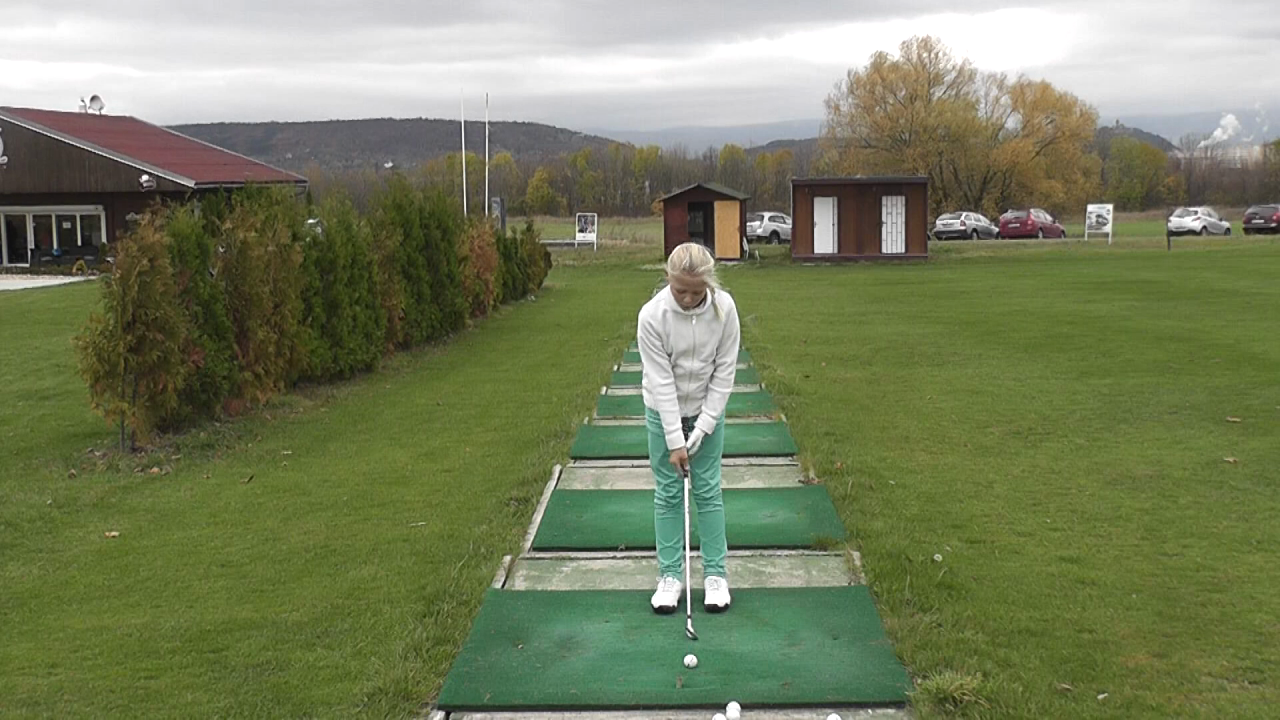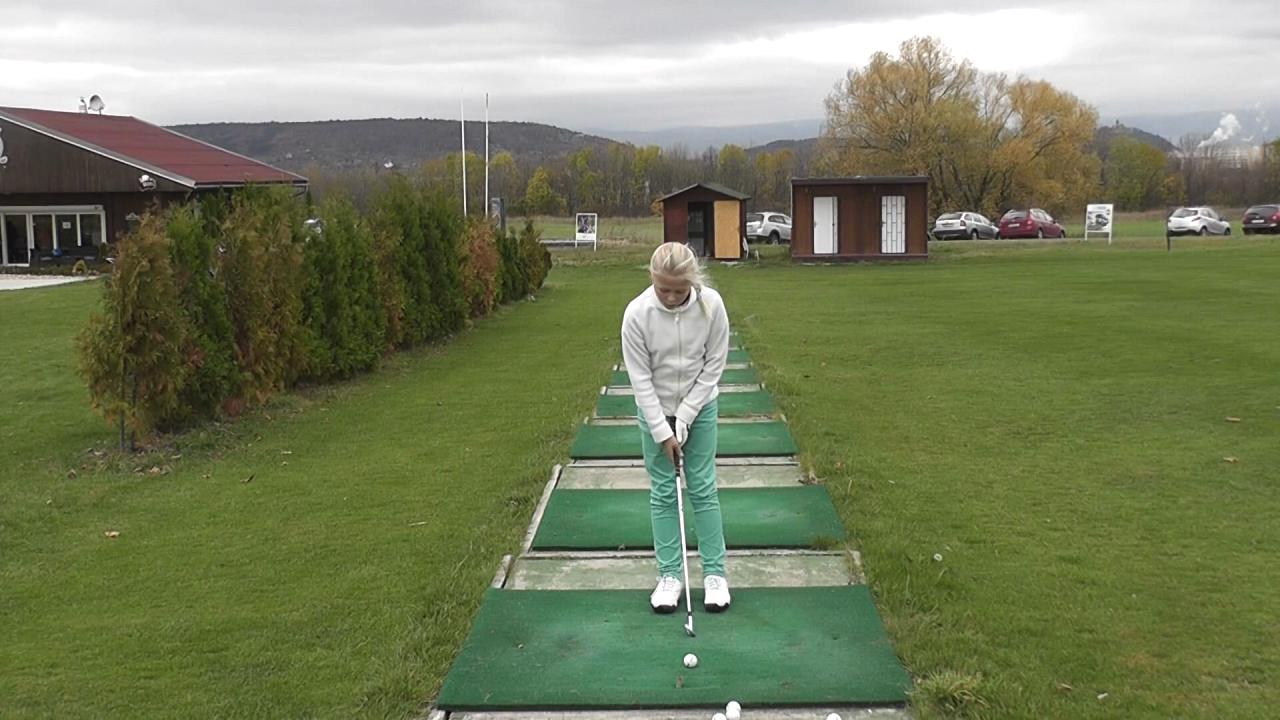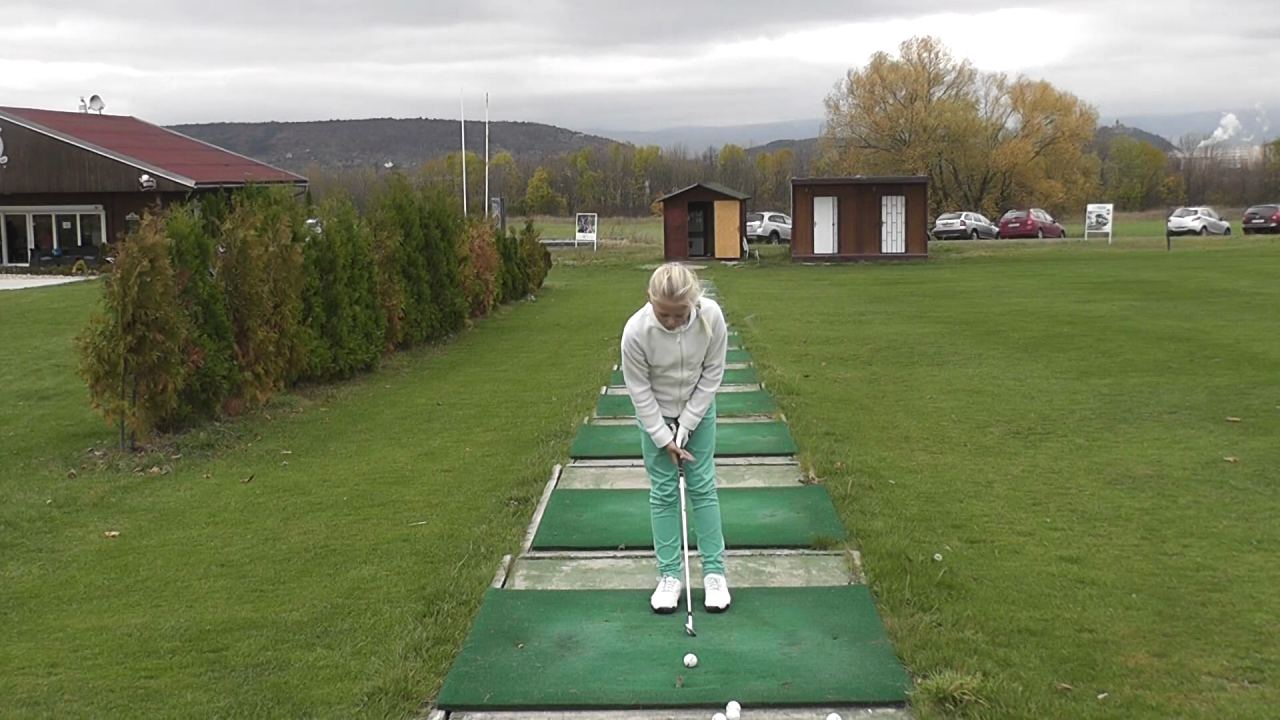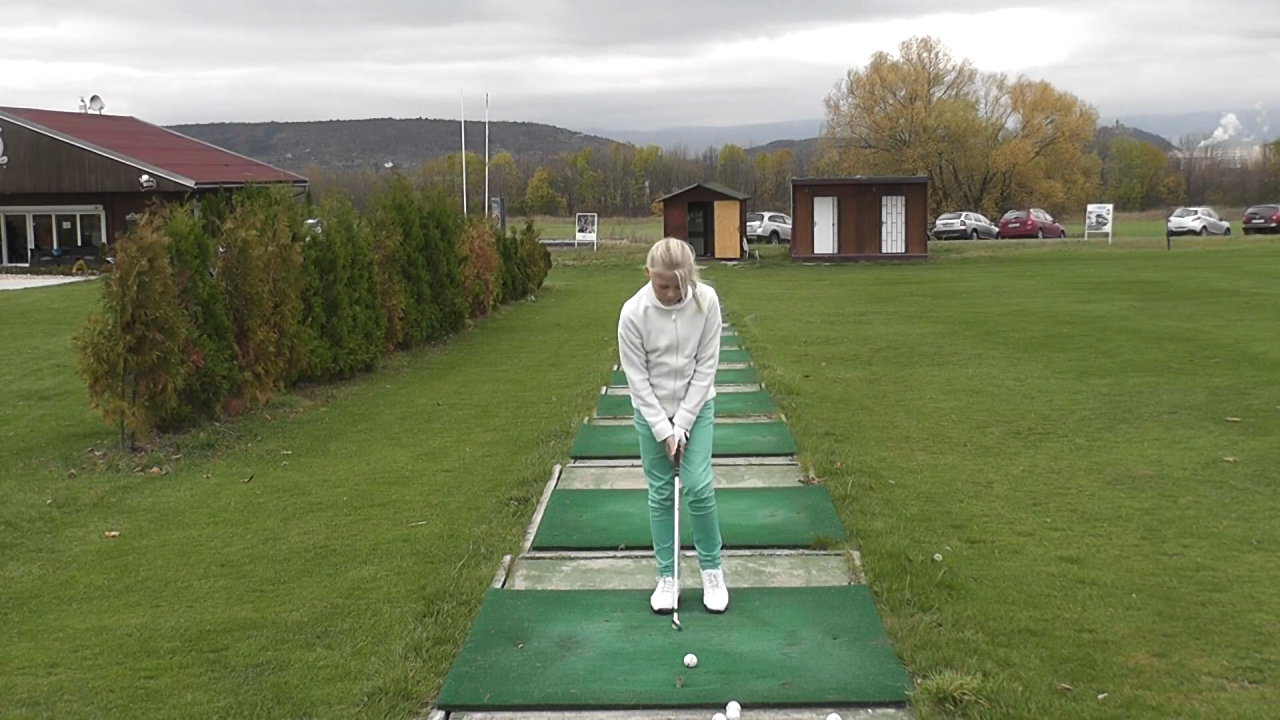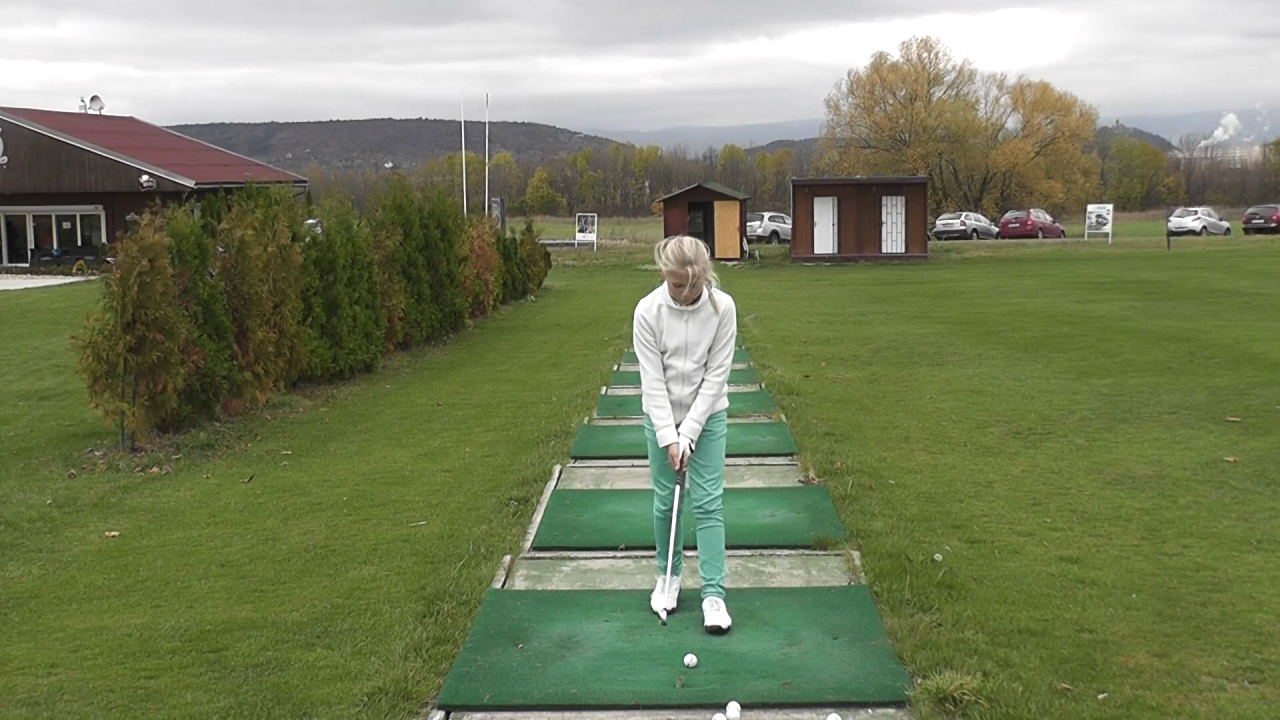
dt=0.4s
person 1, frame 1
left shoulder: (724, 307)
right shoulder: (652, 315)
left elbow: (725, 370)
right elbow: (659, 381)
left wrist: (703, 427)
right wrist: (674, 441)
left hip: (709, 408)
right hip: (663, 410)
left knee: (708, 489)
right knee: (668, 491)
left ankle: (715, 573)
right ankle: (670, 575)
person 1, frame 2
left shoulder: (711, 303)
right shoulder: (637, 313)
left elbow: (714, 364)
right elbow: (640, 377)
left wrist: (685, 417)
right wrist: (662, 430)
left hip: (700, 407)
right hip: (655, 410)
left knee: (703, 488)
right knee: (663, 492)
left ankle: (715, 572)
right ankle: (669, 575)
person 1, frame 3
left shoulder: (711, 315)
right shoulder: (635, 331)
left elbow: (713, 371)
right elbow: (639, 388)
left wrist: (688, 423)
right wrist: (663, 435)
left hip: (699, 408)
right hip: (655, 412)
left knee: (703, 486)
right knee: (663, 491)
left ankle: (714, 571)
right ankle: (670, 575)
person 1, frame 4
left shoulder: (707, 301)
right shoulder: (633, 312)
left elbow: (707, 365)
right elbow: (637, 378)
left wrist: (683, 424)
right wrist: (663, 430)
left hip: (697, 406)
right hip: (652, 411)
left knee: (699, 487)
right knee: (661, 494)
left ankle: (712, 567)
right ankle: (667, 576)
person 1, frame 5
left shoulder: (723, 308)
right shoulder: (647, 311)
left elbow: (716, 375)
right elbow: (652, 379)
left wrist: (688, 433)
right wrist: (669, 437)
left hip: (708, 416)
right hip: (661, 416)
left knee: (708, 502)
right knee: (667, 501)
left ankle: (713, 593)
right ankle: (670, 574)
